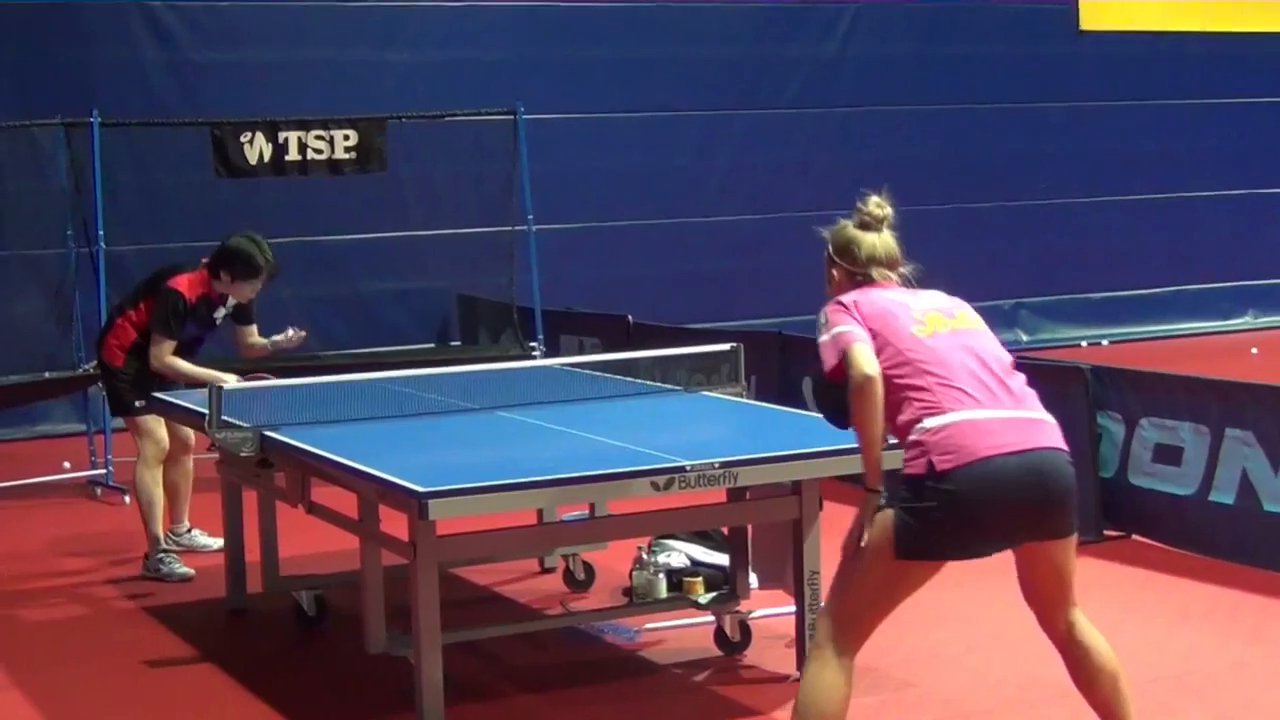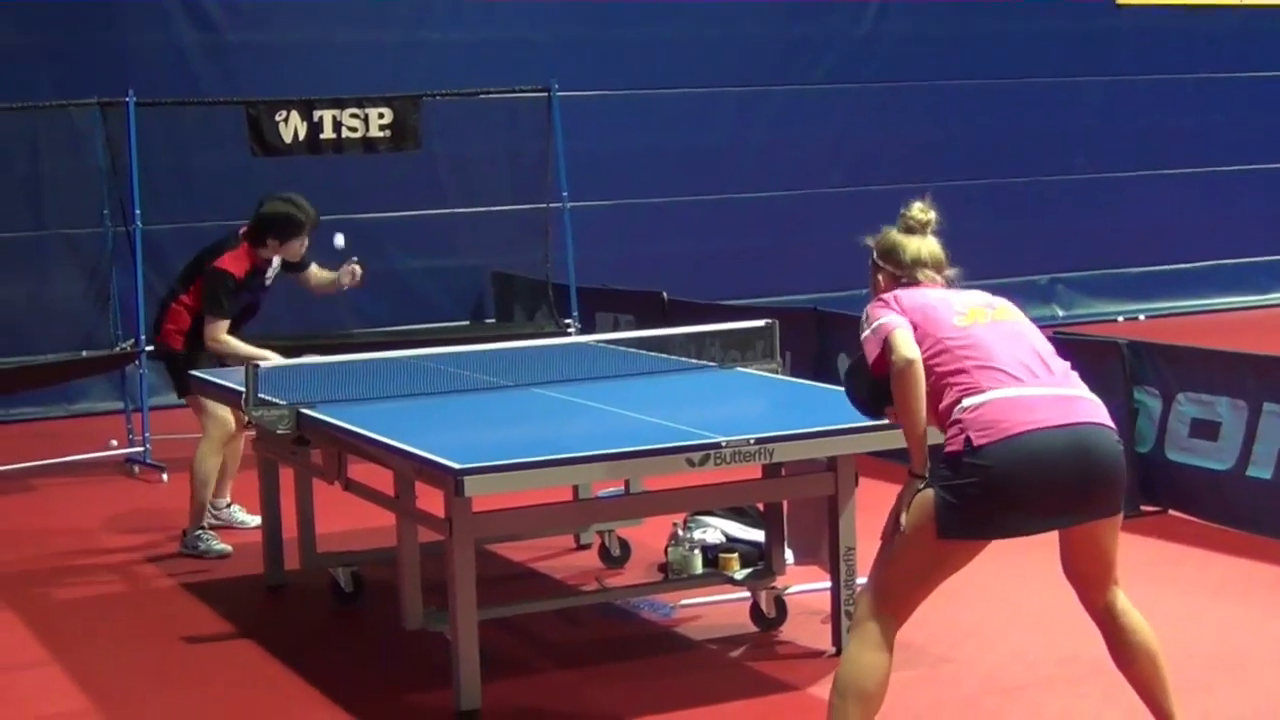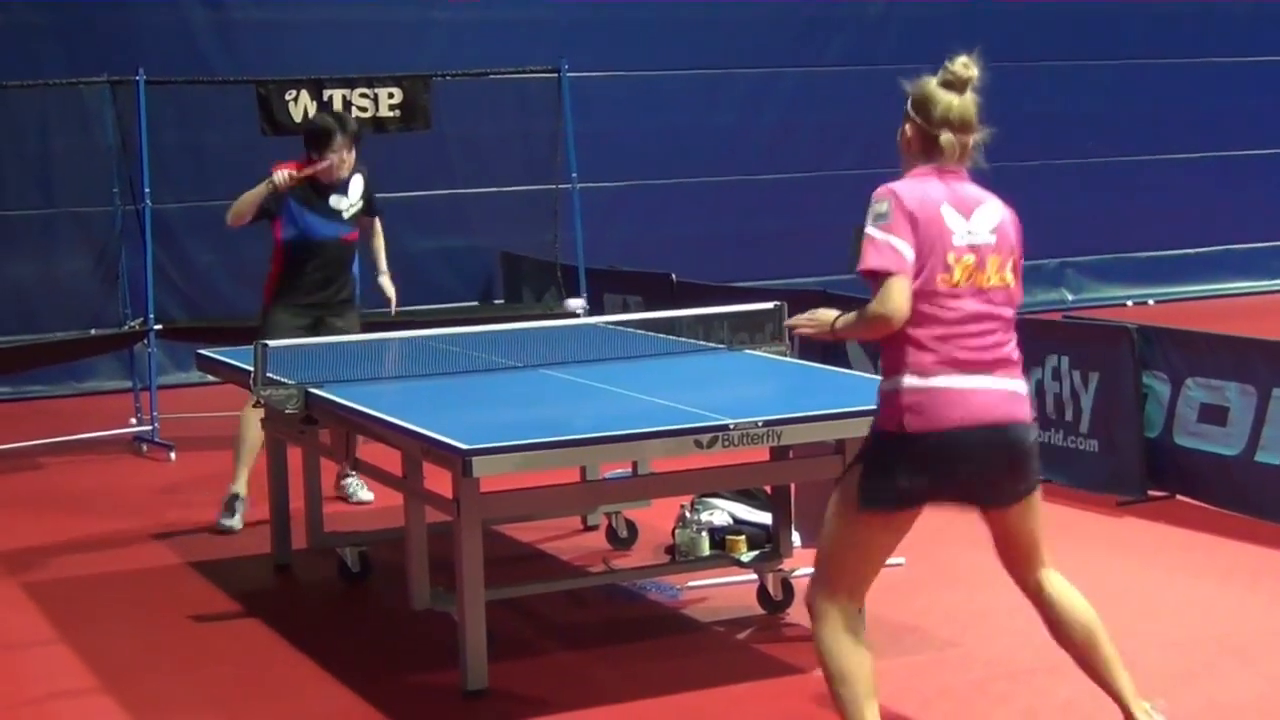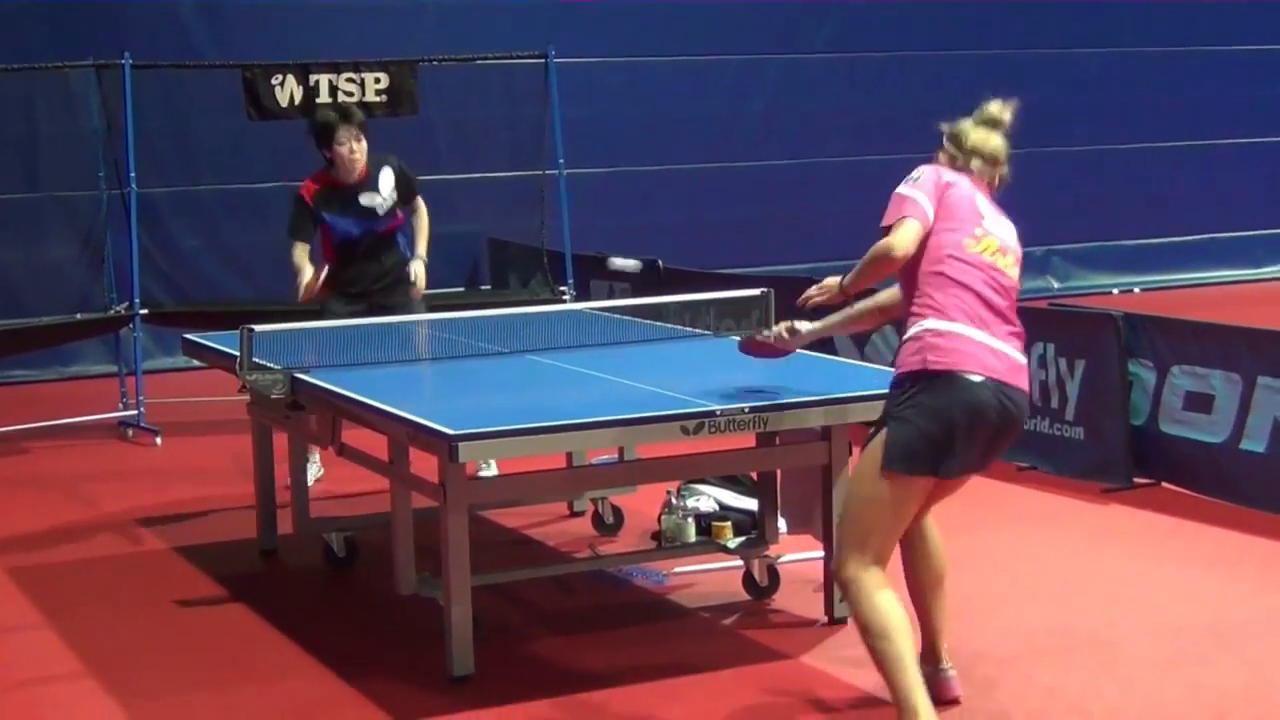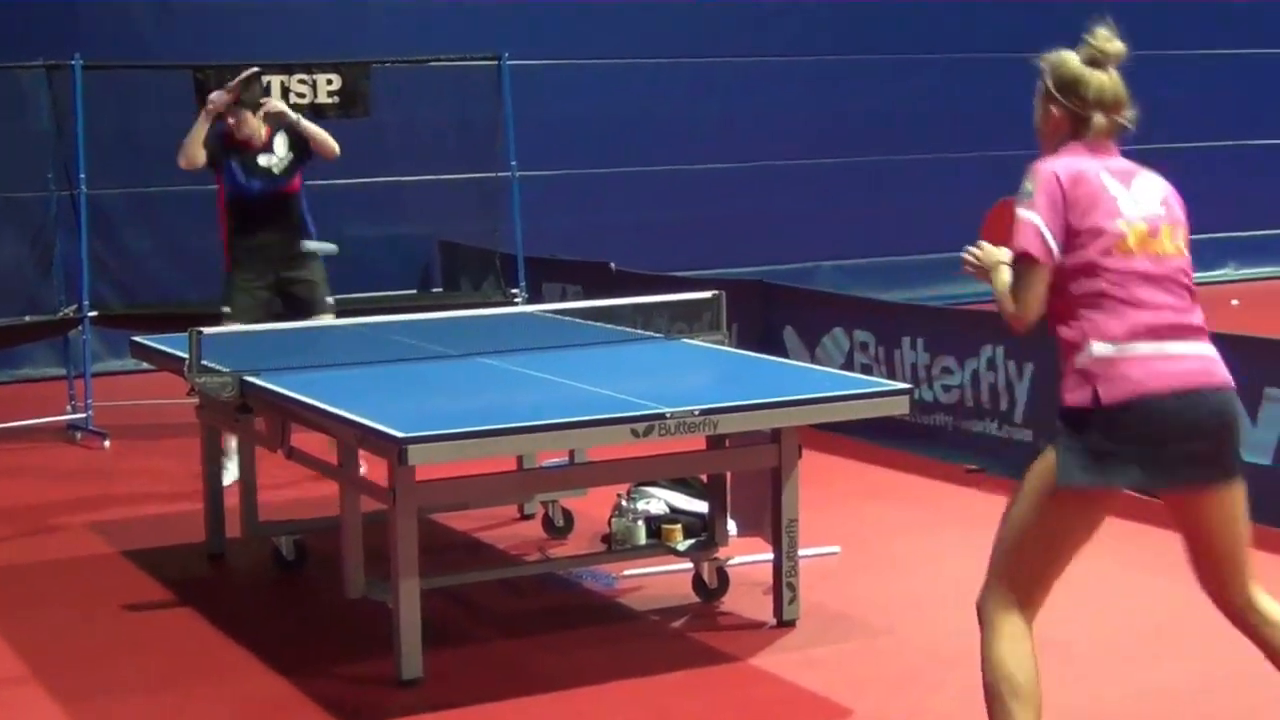
dt=0.7s
person 1, frame 1
left shoulder: (845, 308)
right shoulder: (949, 301)
left elbow: (865, 376)
left wrist: (874, 486)
left hip: (957, 469)
right hip: (1046, 456)
left knee: (837, 635)
right knee: (1063, 616)
person 1, frame 2
left shoulder: (887, 305)
right shoulder: (992, 300)
left elbow: (906, 361)
left wrist: (918, 468)
left hip: (1001, 449)
right hip: (1093, 437)
left knee: (875, 613)
right knee: (1104, 595)
person 1, frame 3
left shoulder: (899, 197)
right shoulder: (1002, 213)
left elbow: (891, 312)
left wrist: (838, 325)
left hip: (921, 424)
right hip: (1007, 421)
left knee: (831, 600)
right knee: (1036, 574)
person 1, frame 4
left shoulder: (932, 178)
right shoulder: (1001, 223)
left elbow: (899, 252)
right elbow: (906, 298)
left wrist: (841, 287)
right wrist: (814, 329)
left hip: (946, 378)
right hip: (1005, 390)
left knee: (859, 567)
right knee: (908, 518)
person 1, frame 5
left shoulder: (1054, 175)
right shoulder: (1160, 188)
left elbow: (1024, 311)
left wrist: (996, 271)
left hip: (1121, 403)
right hip: (1208, 397)
left knee: (1004, 604)
person 2, frame 1
left shoulder: (237, 291)
right shoulder: (179, 291)
left elbow: (248, 344)
right elbow: (159, 358)
left wrist: (275, 343)
right wrist: (216, 378)
left hip: (162, 360)
right hip: (127, 356)
left knee: (184, 442)
right knee: (155, 445)
left ankle: (179, 530)
right ankle: (156, 553)
person 2, frame 2
left shoulder: (269, 249)
right shoulder: (228, 268)
left elbow: (314, 281)
right elbow: (215, 338)
left wrist: (341, 278)
right wrist: (267, 357)
left hip: (216, 334)
right hip: (183, 336)
left knee: (242, 418)
right knee: (220, 426)
left ankle: (220, 505)
right ankle: (195, 532)
person 2, frame 3
left shoulder: (358, 182)
right shoulder: (290, 179)
left elbow: (372, 223)
right elbow: (233, 220)
left wrist: (383, 273)
right wrist: (269, 187)
left hip: (339, 303)
right hip: (288, 303)
left ankle: (346, 474)
right ankle: (236, 494)
person 2, frame 4
left shoulder: (389, 171)
right shoulder: (310, 194)
left elbow: (419, 210)
right elbow: (300, 247)
left wrist: (420, 260)
right wrist: (306, 275)
left hip: (396, 285)
right hip: (345, 293)
right ankle: (311, 459)
person 2, frame 5
left shoulder: (286, 133)
right shoulder: (223, 145)
left elbow: (332, 151)
right elbow: (188, 161)
left wrist: (291, 116)
right wrist: (207, 113)
left hip: (298, 258)
right hip: (247, 265)
right ankle: (232, 451)
